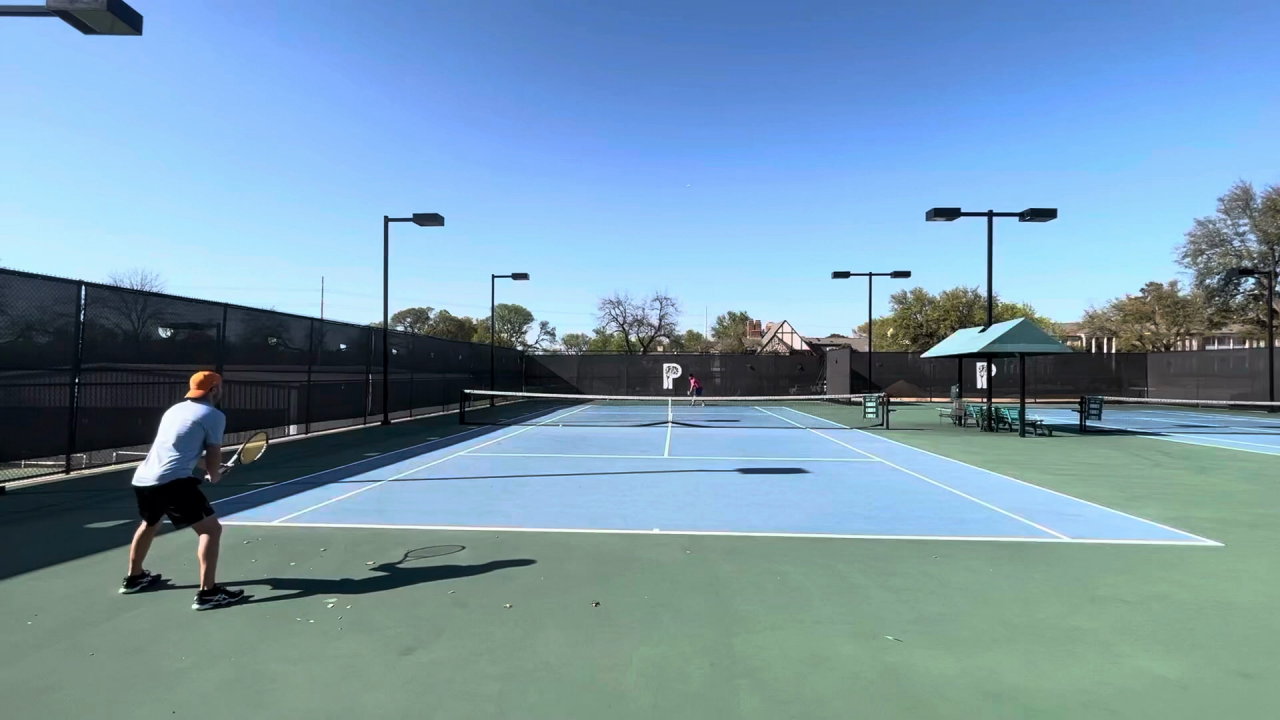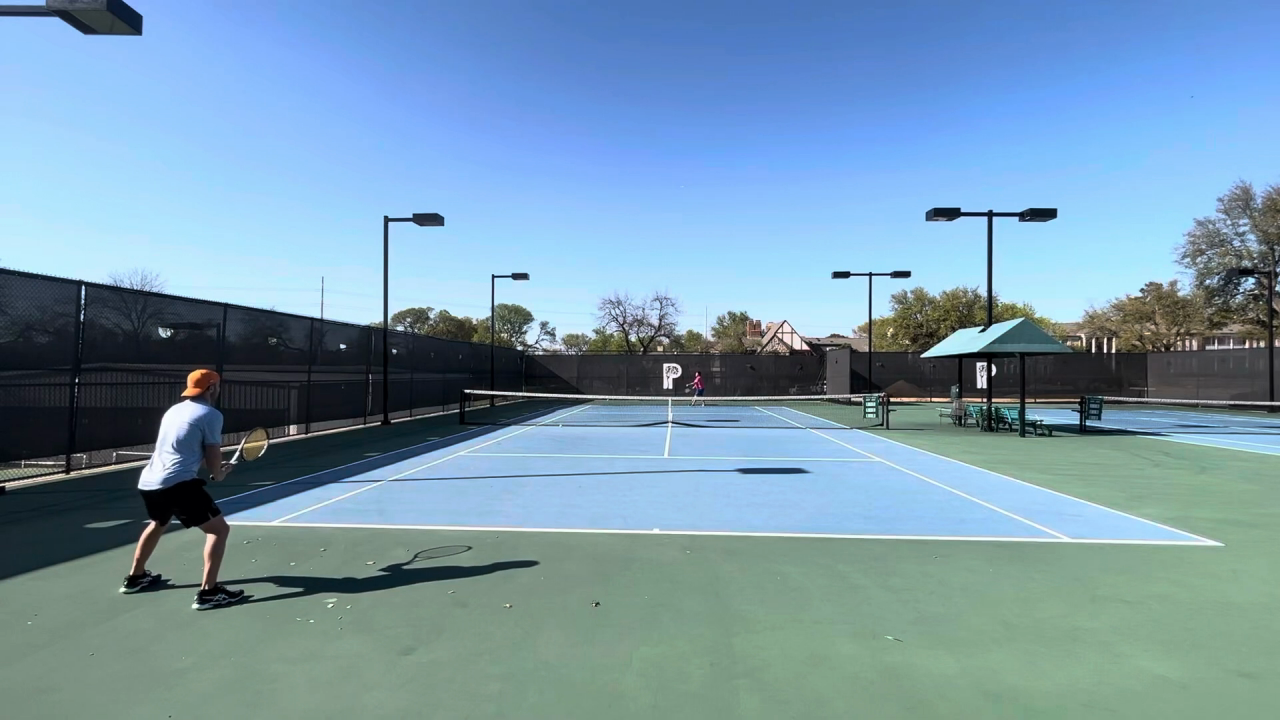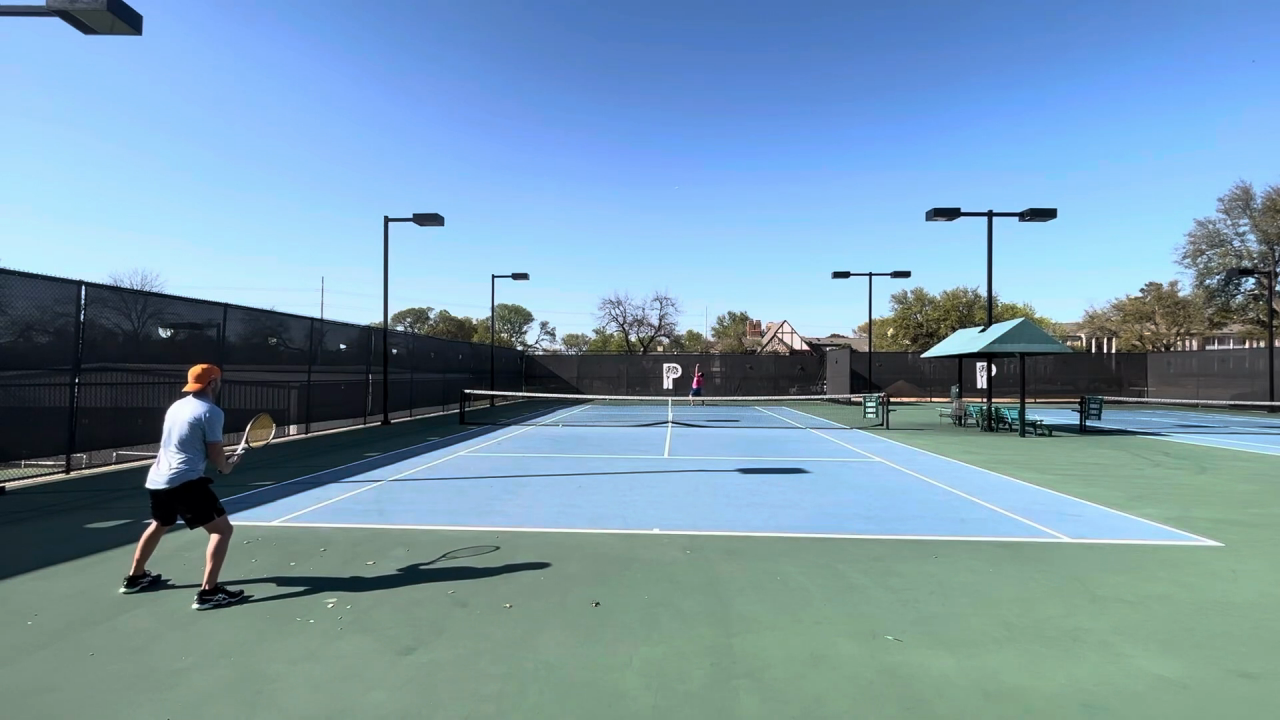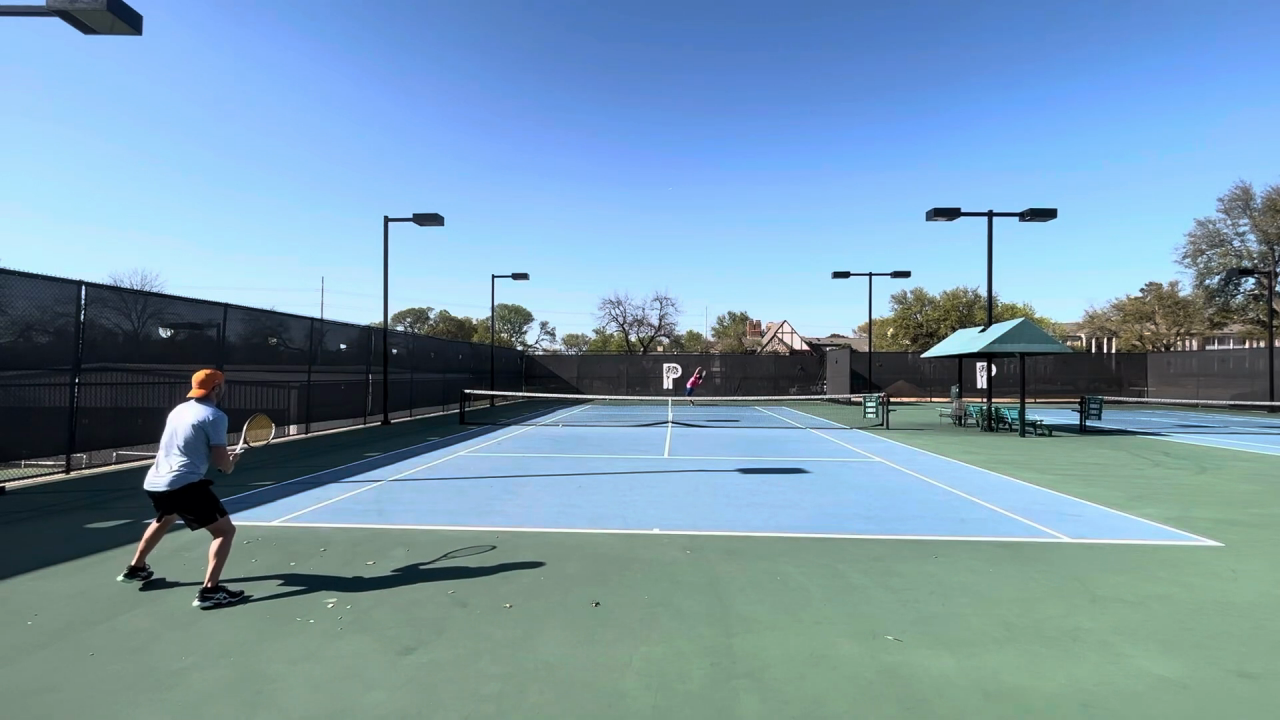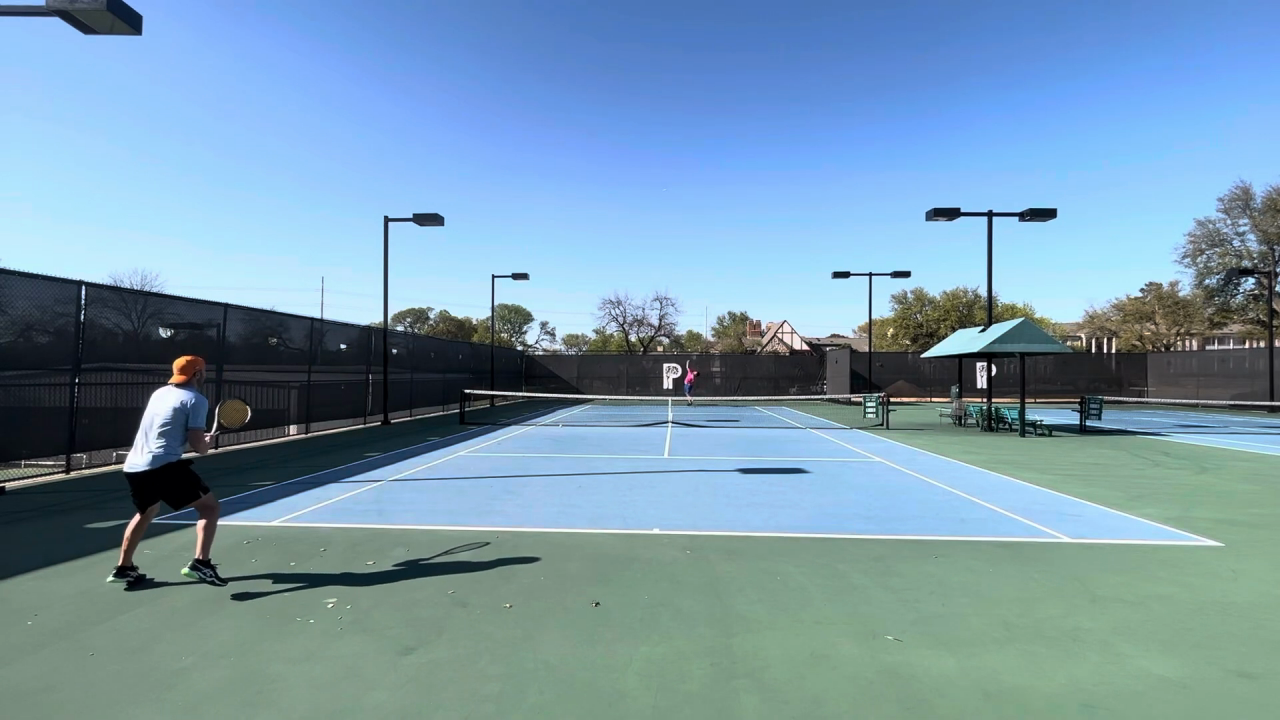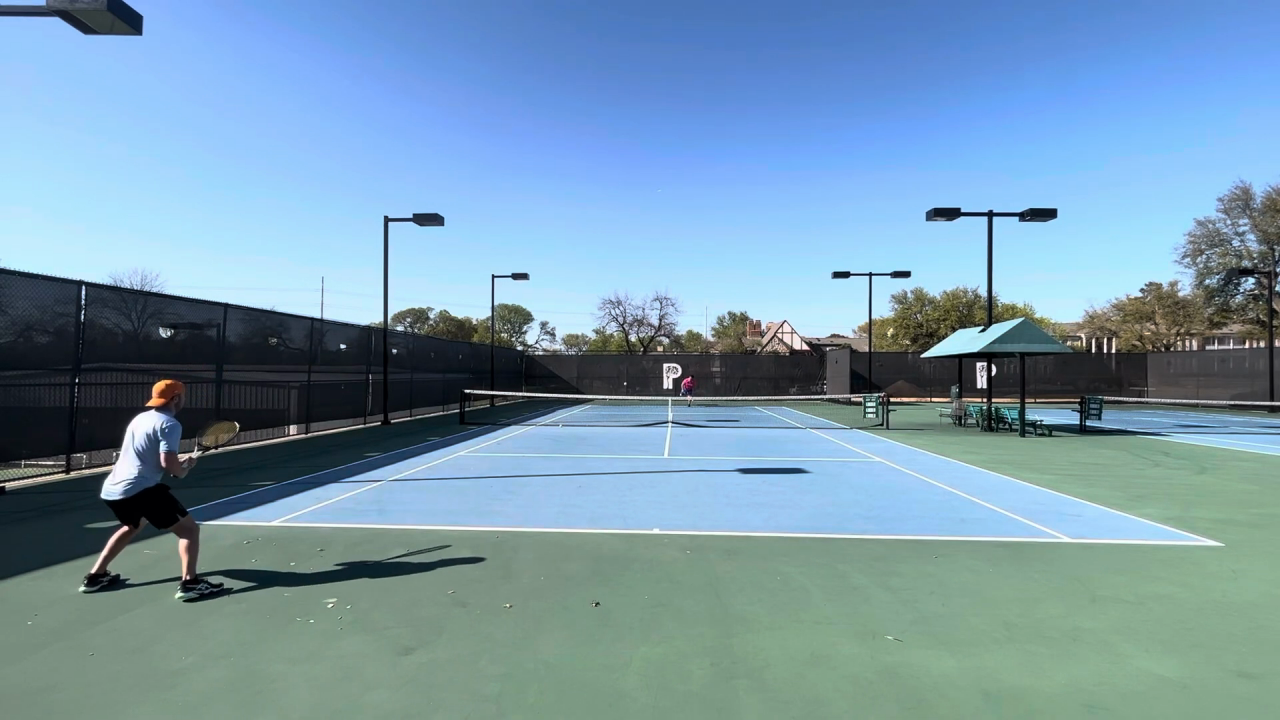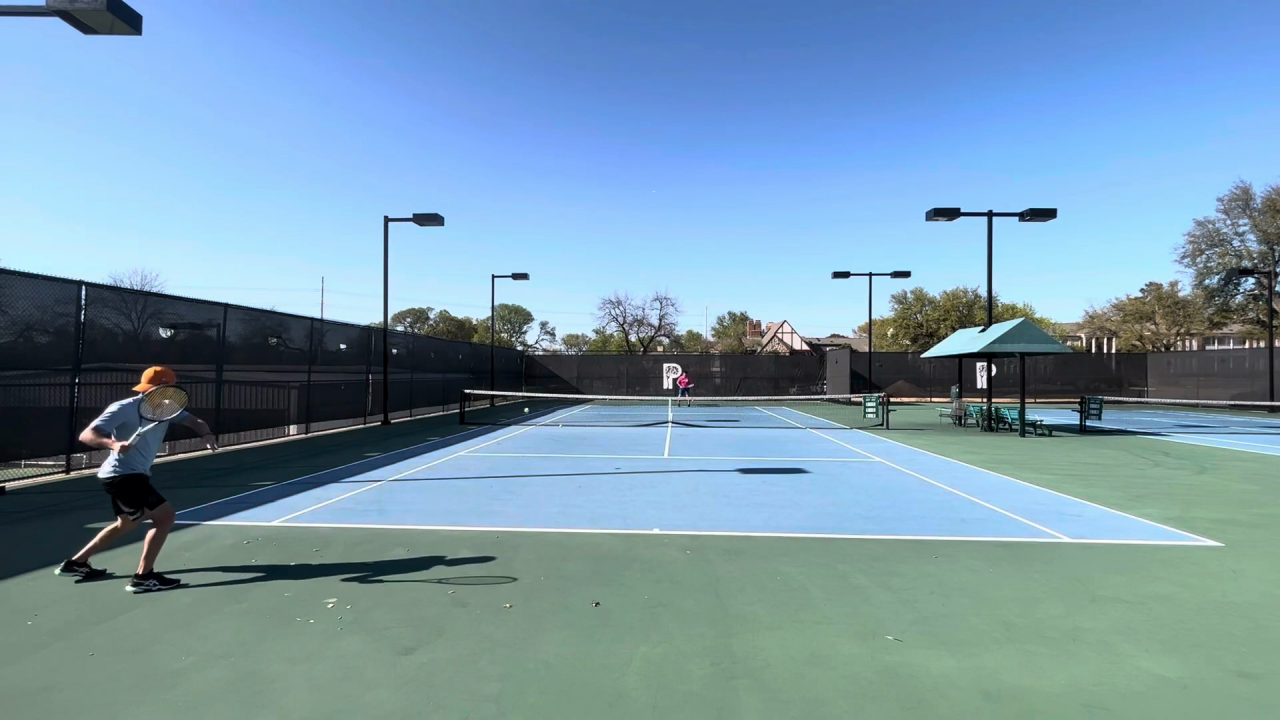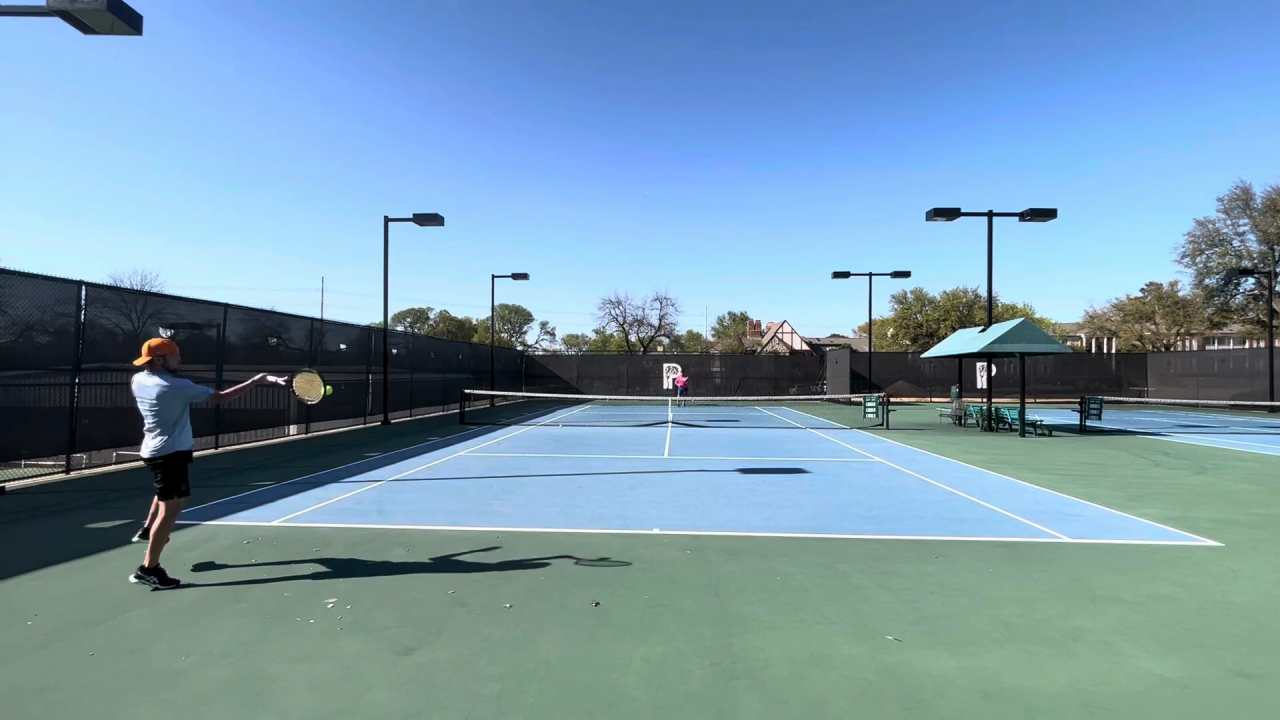
dt=0.4s
person 1, frame 1
left shoulder: (175, 409)
right shoulder: (214, 416)
right elbow: (212, 457)
left wrist: (208, 466)
right wrist: (214, 475)
left hip: (142, 478)
right hip: (171, 481)
left knee: (149, 524)
right knee: (211, 529)
left ankle: (134, 577)
right ankle: (208, 592)
person 1, frame 2
left shoulder: (175, 410)
right shoulder: (211, 415)
right elbow: (212, 456)
left wrist: (214, 465)
right wrist: (218, 474)
left hip: (148, 481)
right hip: (177, 482)
left knee: (157, 524)
right knee: (219, 529)
left ankle: (136, 577)
right ankle: (208, 592)
person 1, frame 3
left shoulder: (177, 406)
right shoulder: (211, 412)
right elbow: (215, 454)
left wrist: (220, 460)
right wrist: (225, 467)
left hip: (157, 479)
right hip: (184, 481)
left knee: (159, 525)
right knee: (222, 529)
left ankle: (135, 577)
right ankle: (208, 592)
person 1, frame 4
left shoulder: (179, 410)
right shoulder: (215, 416)
right elbow: (219, 459)
left wrist: (223, 460)
right wrist: (229, 465)
left hip: (155, 481)
right hip: (184, 484)
left knee: (165, 519)
right knee: (225, 530)
left ankle: (136, 568)
right ankle: (210, 590)
person 1, frame 5
left shoulder: (159, 394)
right shoulder: (196, 400)
right elbow: (197, 444)
left wrist: (199, 439)
right wrist: (206, 444)
left hip: (134, 466)
right hip: (163, 465)
left knee: (145, 514)
right knee: (210, 507)
left ankle: (124, 568)
right ankle: (201, 563)
person 1, frame 6
left shoulder: (139, 419)
right shoulder: (169, 424)
right elbow: (168, 464)
left wrist: (178, 463)
right wrist: (183, 468)
left hip: (112, 491)
right hip: (141, 489)
left knee: (132, 526)
right knee: (189, 529)
left ankle: (95, 575)
right ankle: (190, 582)
person 1, frame 7
right shoulder: (123, 409)
left elbow: (195, 422)
right elbow: (86, 435)
left wrist: (206, 434)
right wrist: (113, 444)
left hip: (132, 475)
right hip: (121, 476)
left knee: (125, 524)
right knee: (166, 516)
left ankle: (76, 563)
right ankle: (143, 576)
person 1, frame 8
left shoulder: (138, 381)
right shoulder: (176, 387)
right elbow: (221, 398)
right wrist: (254, 381)
left hip: (155, 451)
right hip: (169, 454)
right knee: (169, 509)
left ankle: (149, 530)
right ankle: (148, 570)
